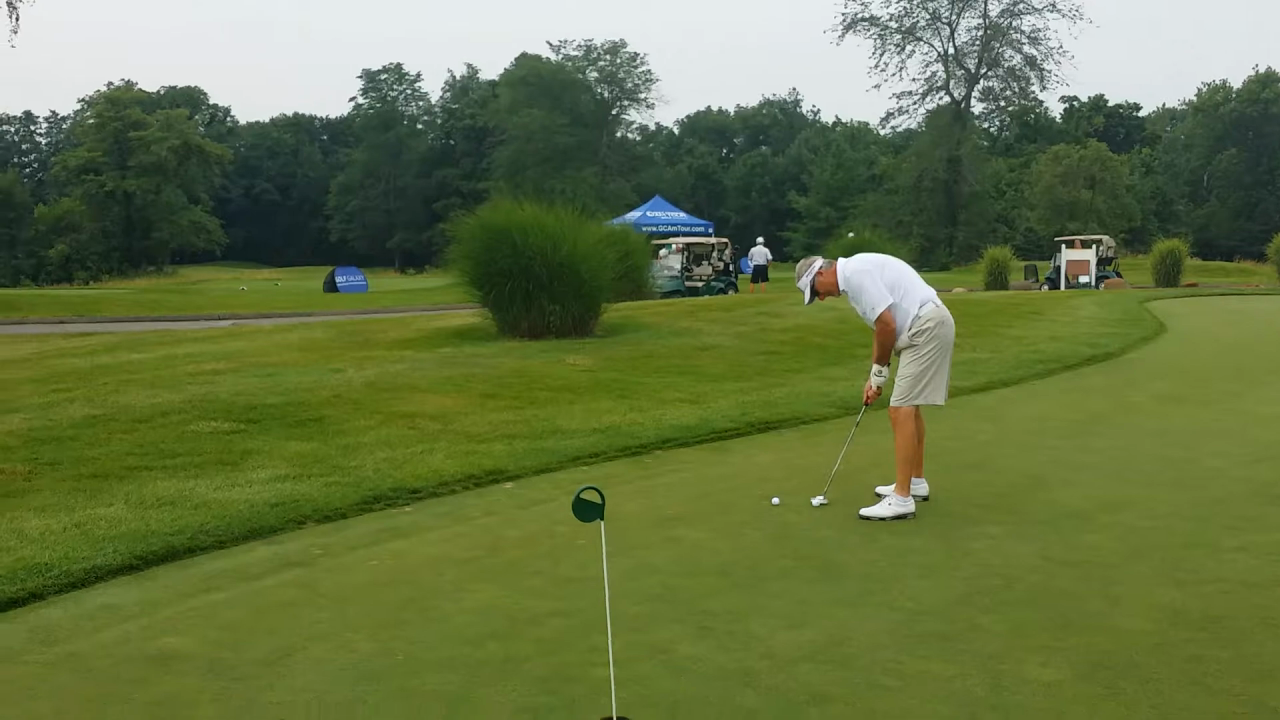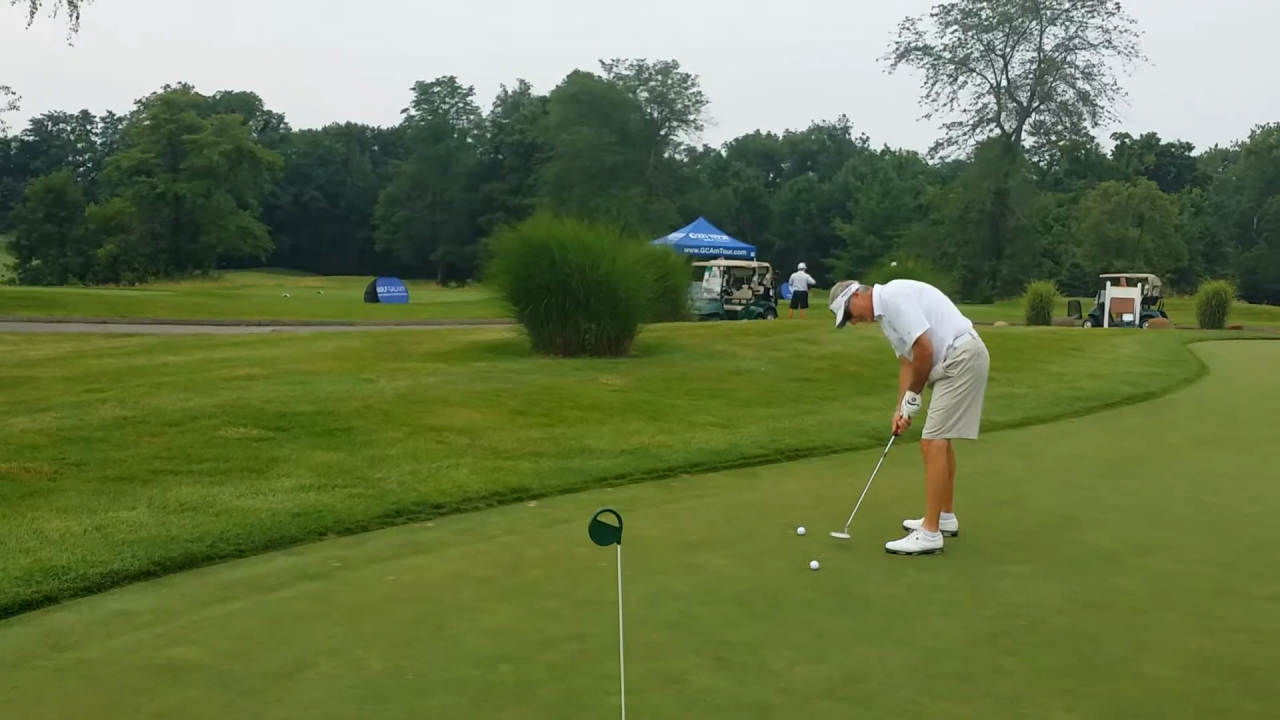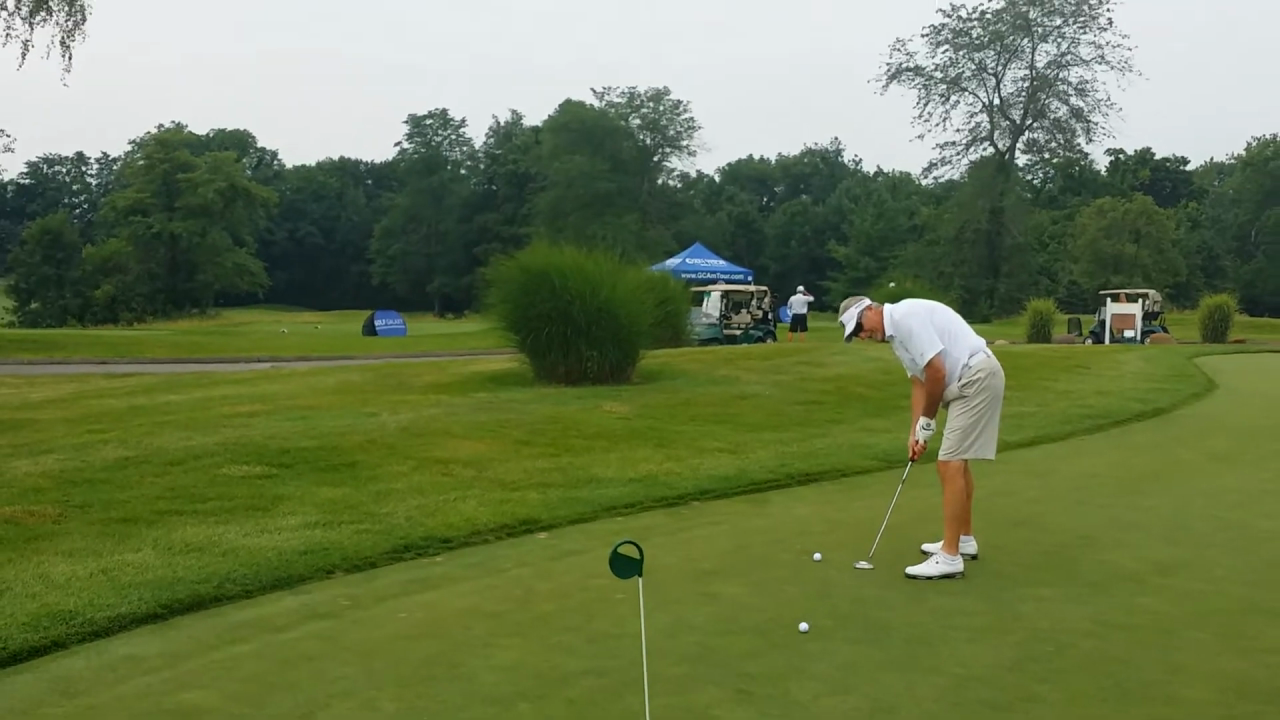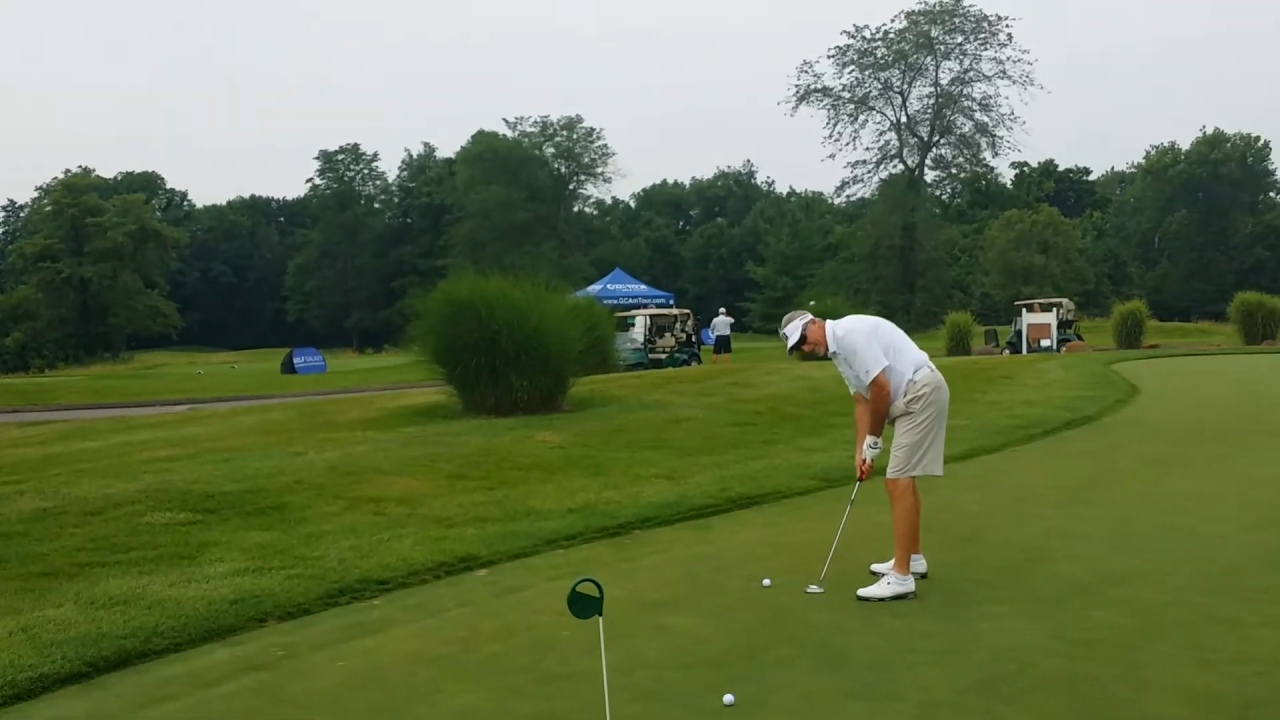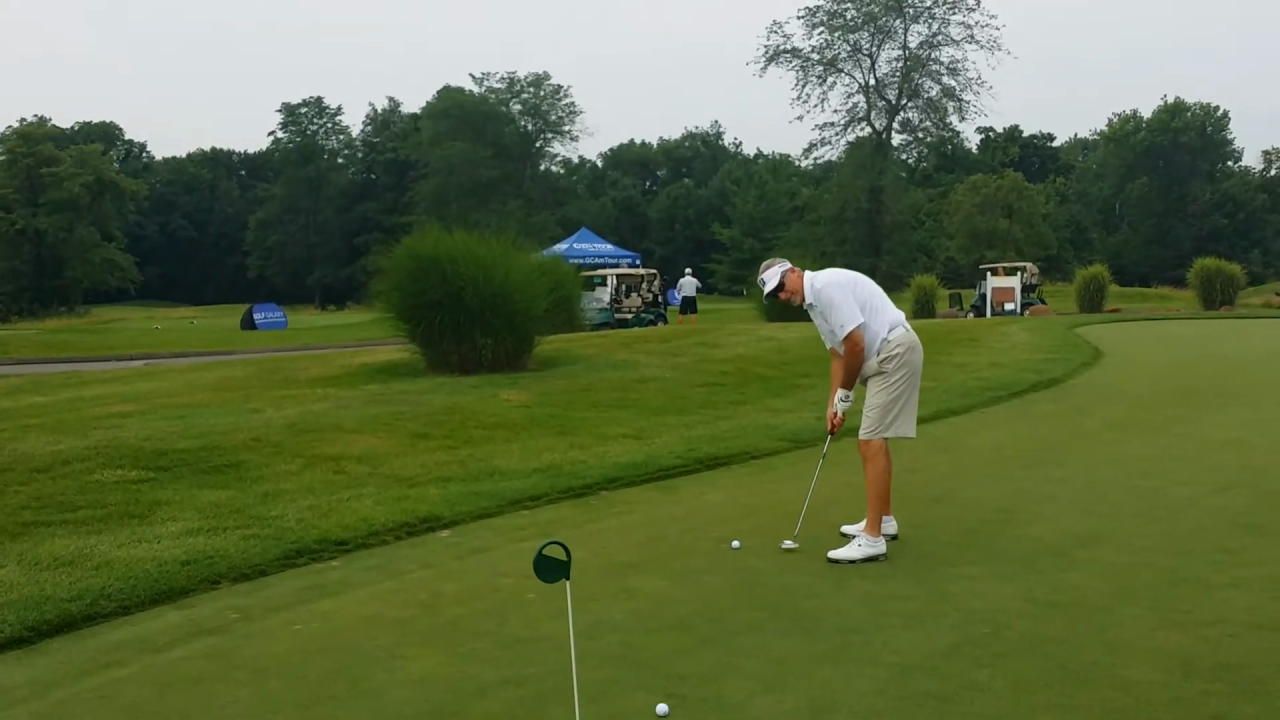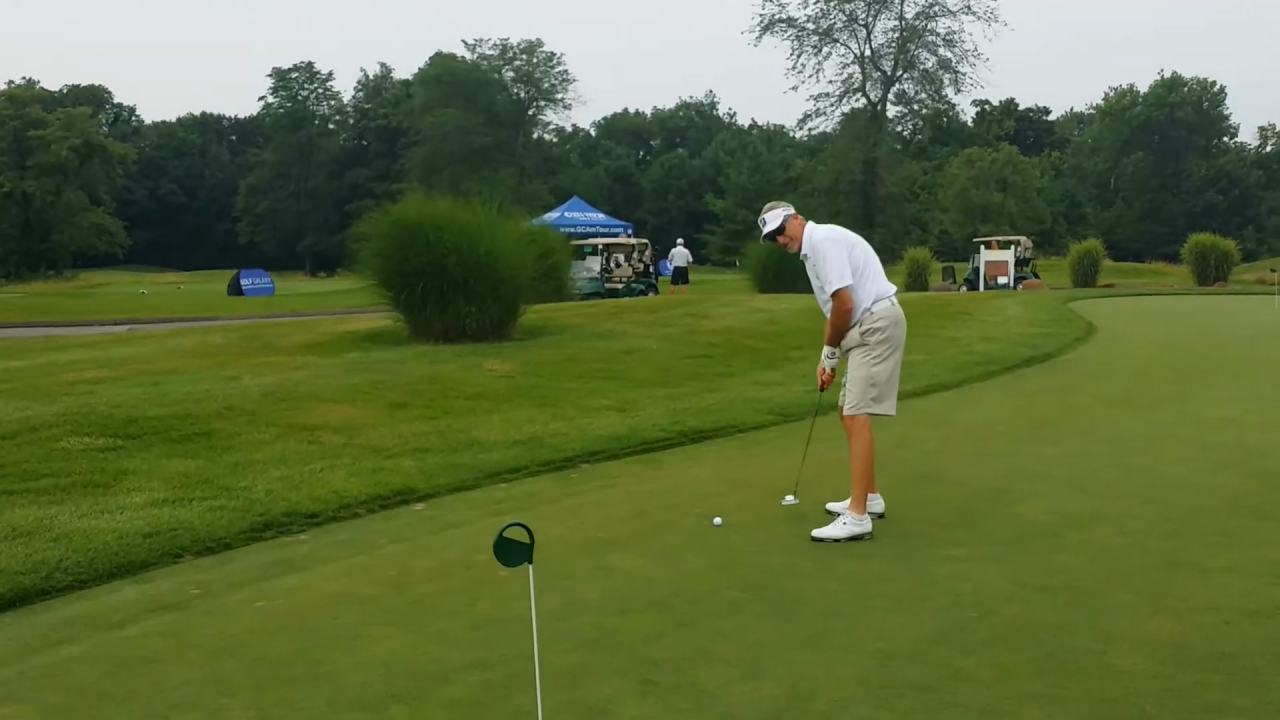
dt=0.4s
person 1, frame 1
left shoulder: (856, 272)
right shoulder: (854, 278)
left elbow: (887, 326)
right elbow: (881, 328)
left wrist: (879, 369)
right wrist: (873, 378)
left hip: (927, 326)
right hip: (927, 327)
left knee: (901, 410)
right knee: (909, 405)
left ankle: (901, 499)
right ankle: (916, 482)
person 1, frame 2
left shoulder: (893, 297)
right shoulder: (886, 313)
left elbow: (924, 349)
right elbow: (907, 361)
left wrist: (912, 396)
right wrist: (901, 408)
left hip: (962, 358)
right hip: (957, 361)
left knee: (932, 443)
right knee: (940, 439)
left ankle: (930, 533)
right ankle: (945, 517)
person 1, frame 3
left shoulder: (905, 316)
right shoulder: (896, 333)
left elbow: (936, 373)
right elbow: (919, 382)
left wrist: (926, 422)
right wrist: (915, 432)
left hip: (977, 377)
right hip: (969, 381)
left knee: (950, 464)
right knee: (957, 460)
left ankle: (950, 557)
right ankle: (964, 540)
person 1, frame 4
left shoulder: (850, 333)
right shoulder: (839, 350)
left elbow: (882, 390)
right elbow: (862, 401)
left wrist: (873, 441)
right wrist: (861, 451)
left hip: (921, 392)
right hip: (913, 397)
left knee: (898, 482)
right knee: (904, 478)
left ankle: (901, 577)
right ankle: (912, 558)
person 1, frame 5
left shoulder: (828, 286)
right shoulder: (814, 302)
left elbow: (855, 345)
right elbow: (838, 354)
left wrist: (844, 395)
right wrist: (833, 404)
left hip: (895, 352)
right hip: (886, 356)
left knee: (870, 443)
right knee: (875, 439)
left ankle: (872, 539)
right ankle: (884, 520)
person 1, frame 6
left shoulder: (824, 240)
right shoulder: (812, 251)
left elbow: (844, 303)
right elbow: (835, 308)
left wrist: (830, 350)
right wrist: (826, 358)
left hip: (877, 326)
right hip: (868, 328)
left knee: (856, 418)
right knee: (851, 414)
left ankle: (857, 516)
right ankle: (870, 497)
